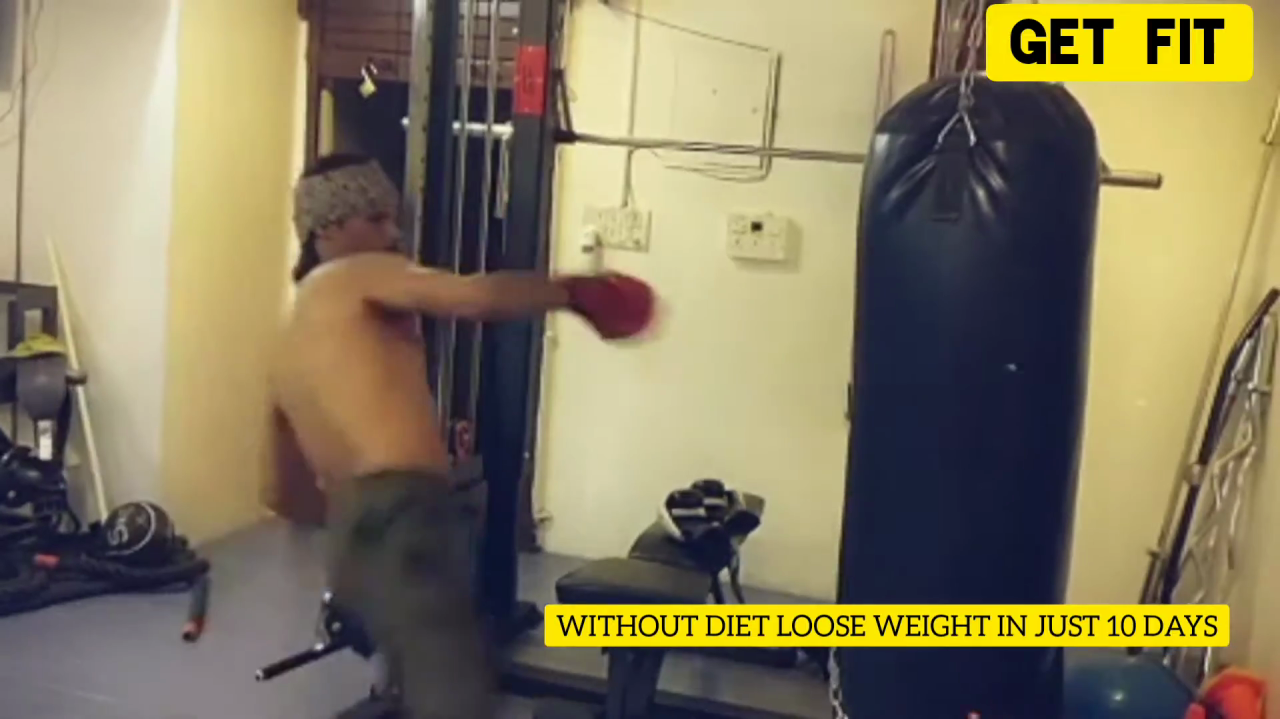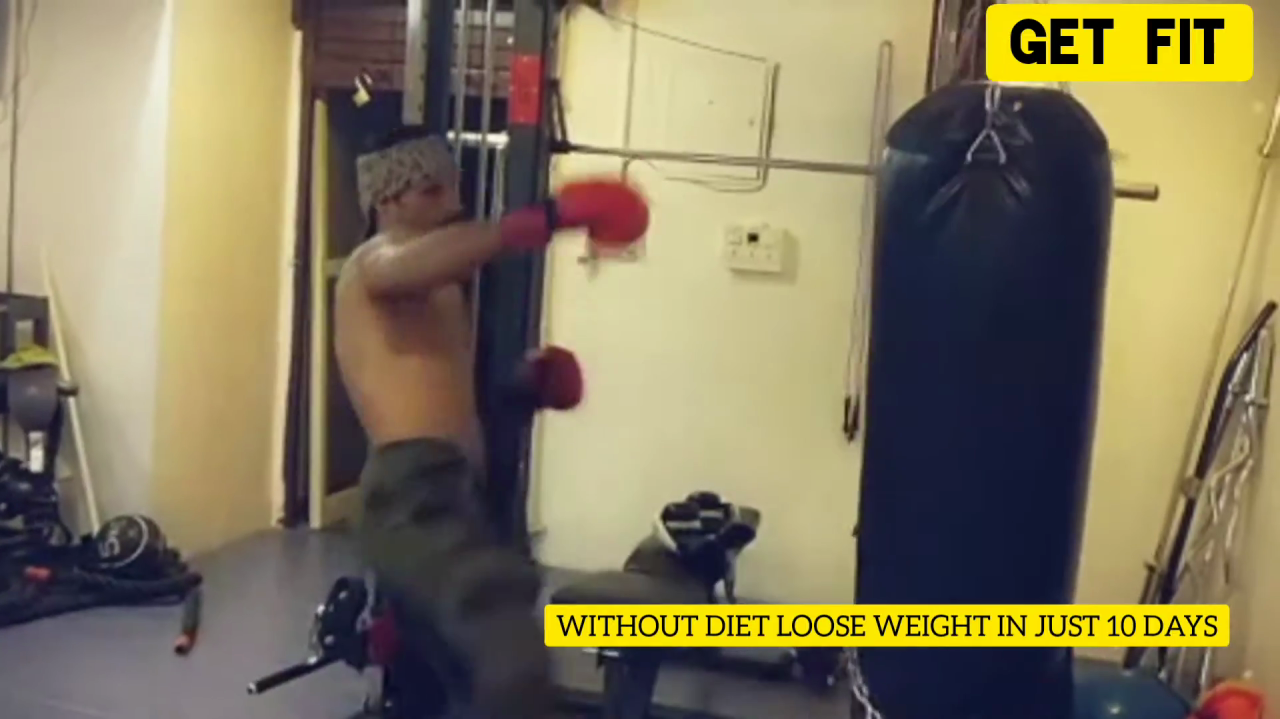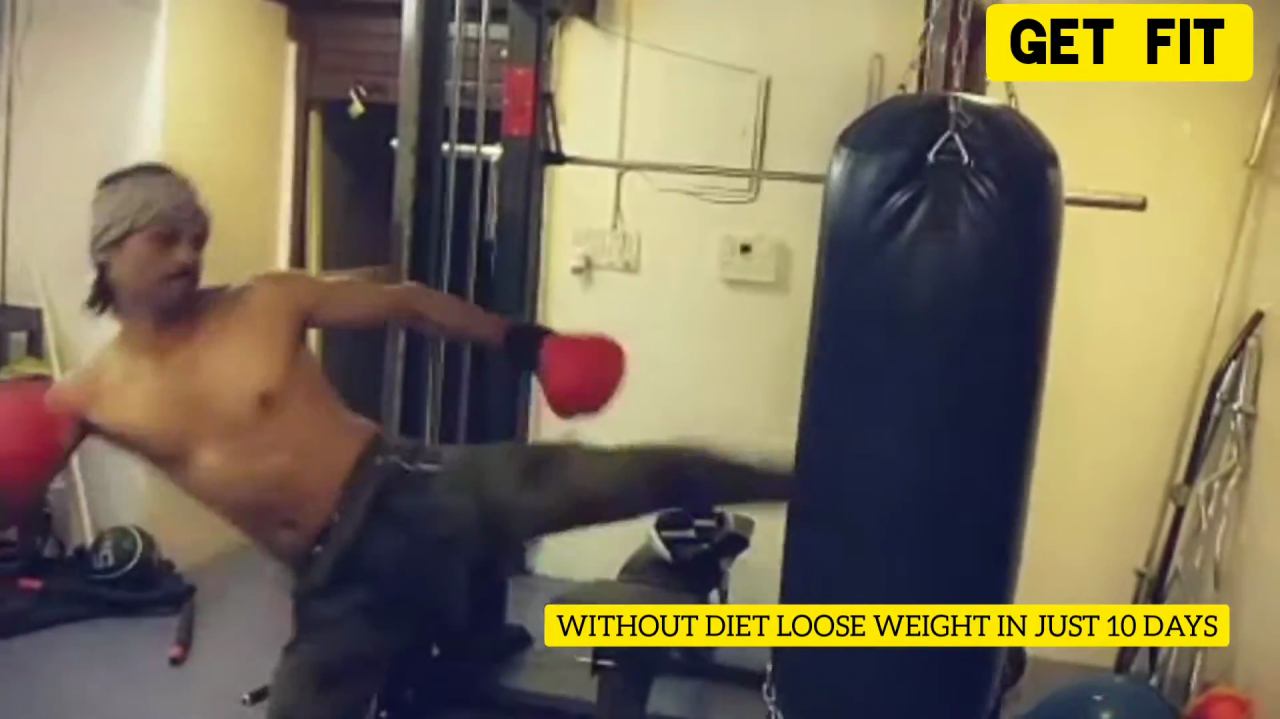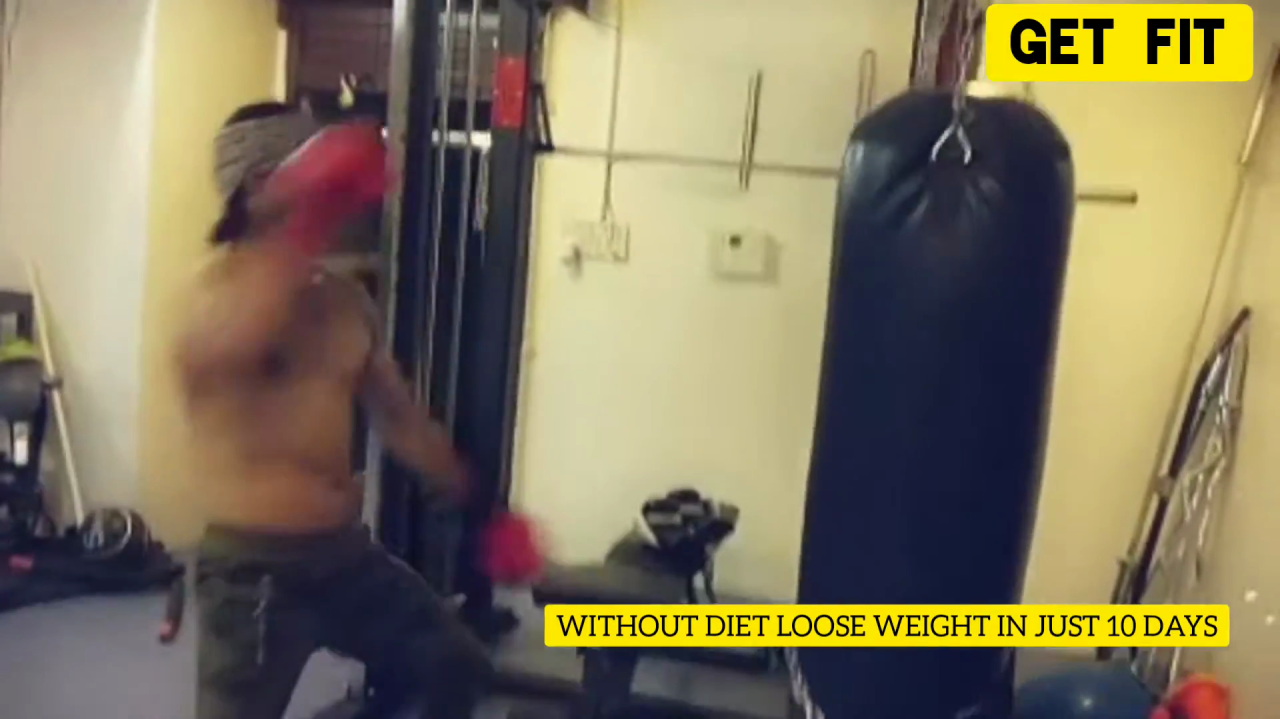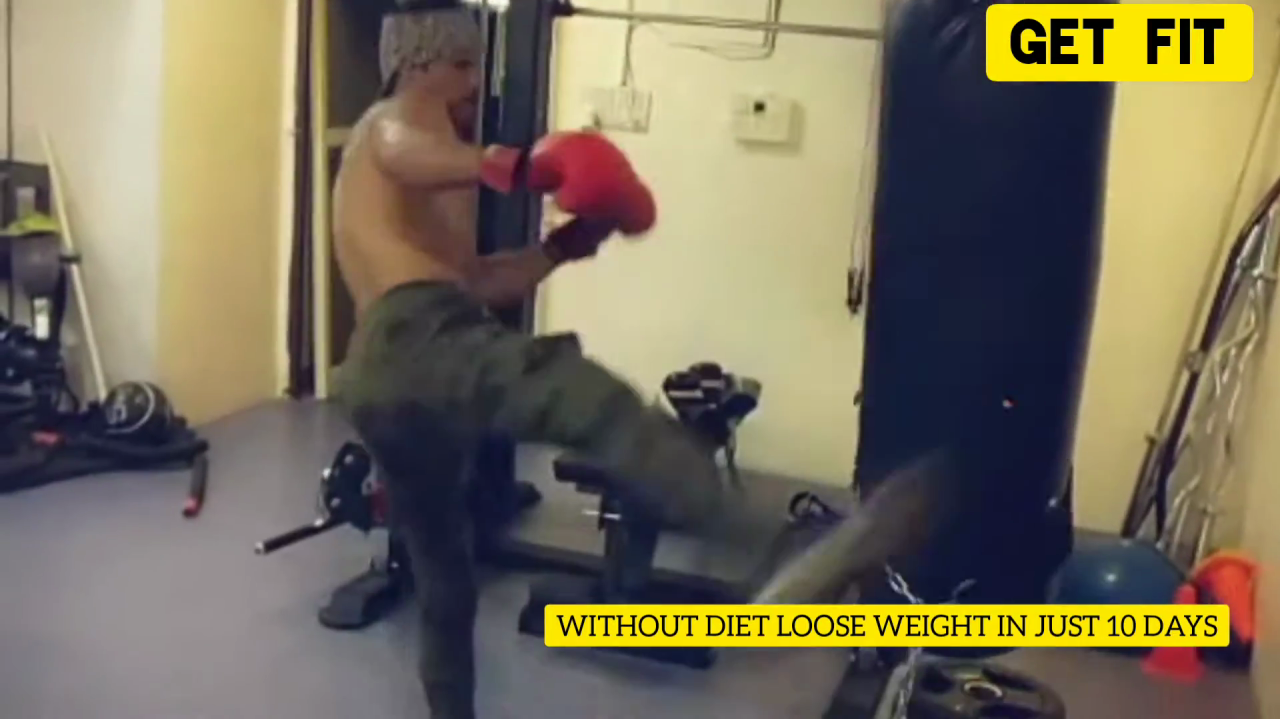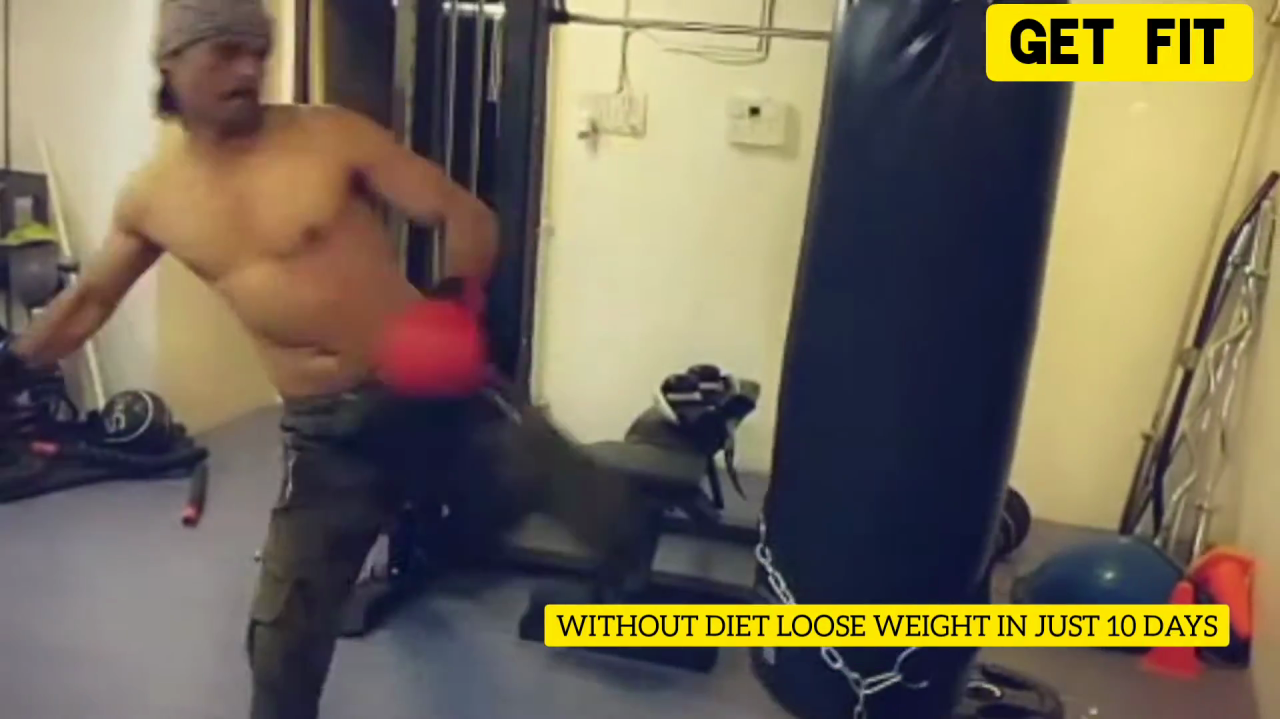
dt=0.5s
person 1, frame 1
left shoulder: (289, 345)
right shoulder: (359, 277)
left elbow: (289, 498)
right elbow: (475, 296)
right wrist: (580, 290)
left hip: (363, 538)
right hip: (401, 528)
person 1, frame 2
right shoulder: (376, 260)
right elbow: (417, 262)
right wrist: (545, 216)
left hip: (427, 503)
right hip: (420, 499)
right knee: (512, 636)
person 1, frame 3
left shoulder: (265, 303)
right shoulder: (98, 393)
left elbow: (400, 300)
left wrist: (526, 341)
left hip: (405, 498)
right hip: (334, 580)
left knee: (644, 477)
left ankle: (796, 492)
person 1, frame 4
left shoulder: (343, 297)
right shoulder: (221, 285)
left elbow: (402, 419)
right elbow: (228, 343)
right wrist: (296, 223)
left hip: (347, 552)
right hip: (259, 573)
left knee: (458, 668)
person 1, frame 5
right shoulder: (392, 120)
left elbow: (468, 285)
right elbow: (413, 154)
left wrist: (562, 245)
right wrist: (519, 166)
left hip: (374, 372)
right hip: (417, 339)
left knee: (443, 579)
right knee: (613, 416)
person 1, frame 6
left shoulder: (330, 135)
right shoulder: (152, 196)
left elbow: (468, 215)
right elbow: (87, 302)
left wrist: (459, 307)
right hip: (325, 426)
right knee: (285, 631)
